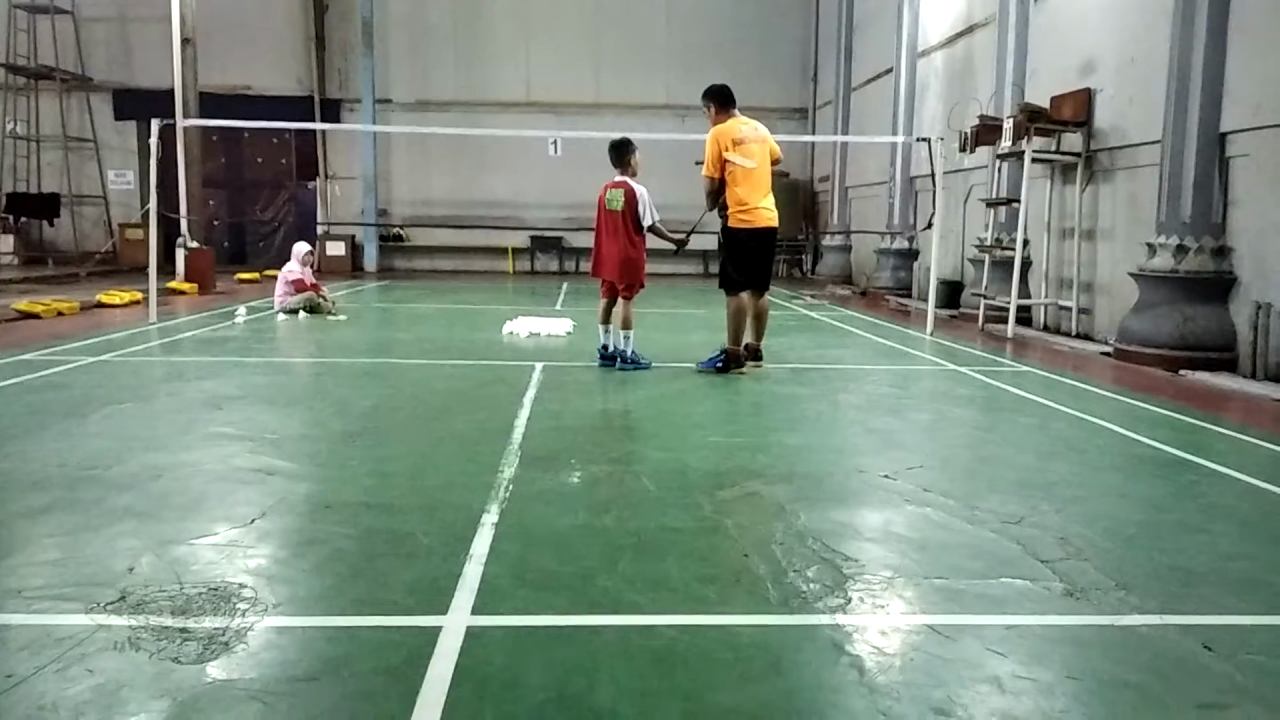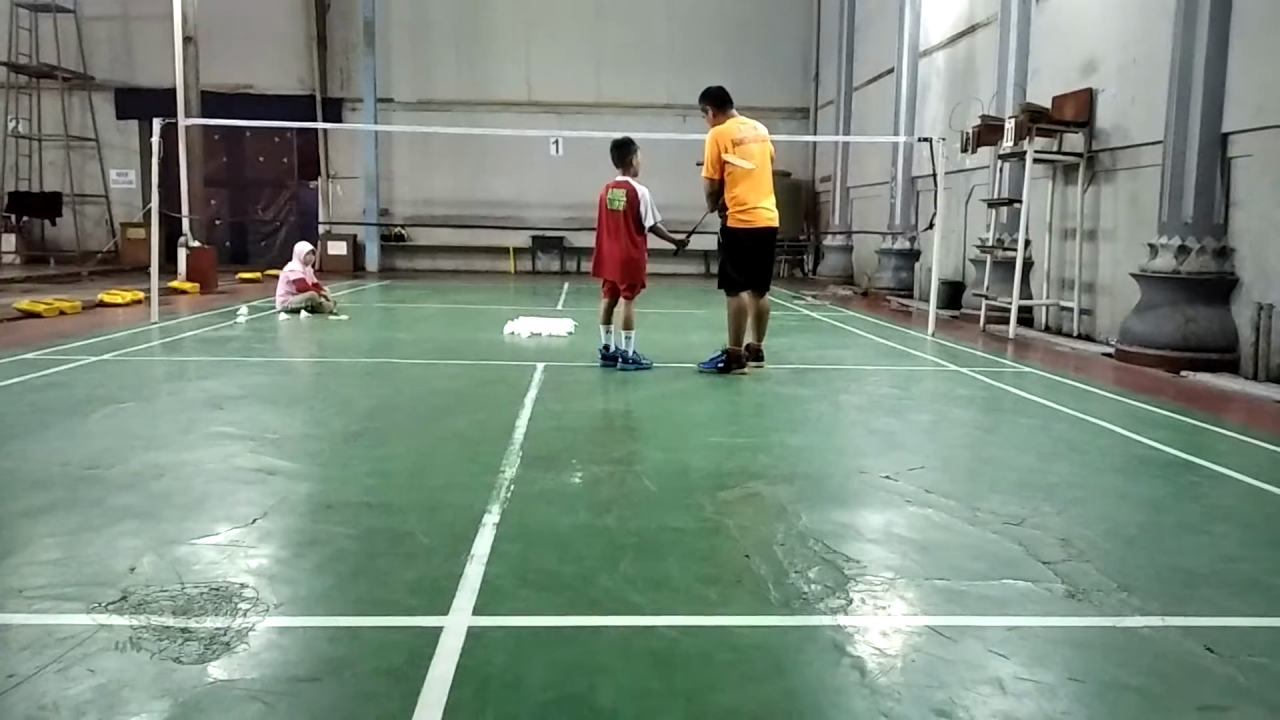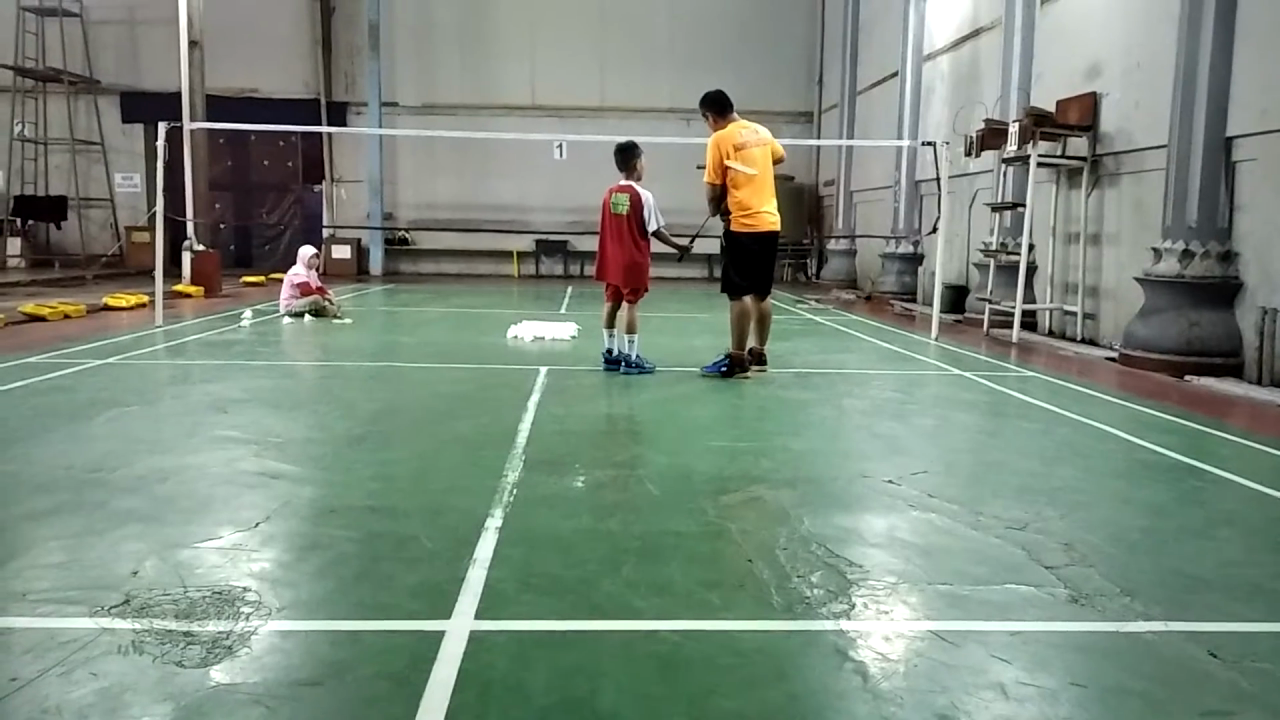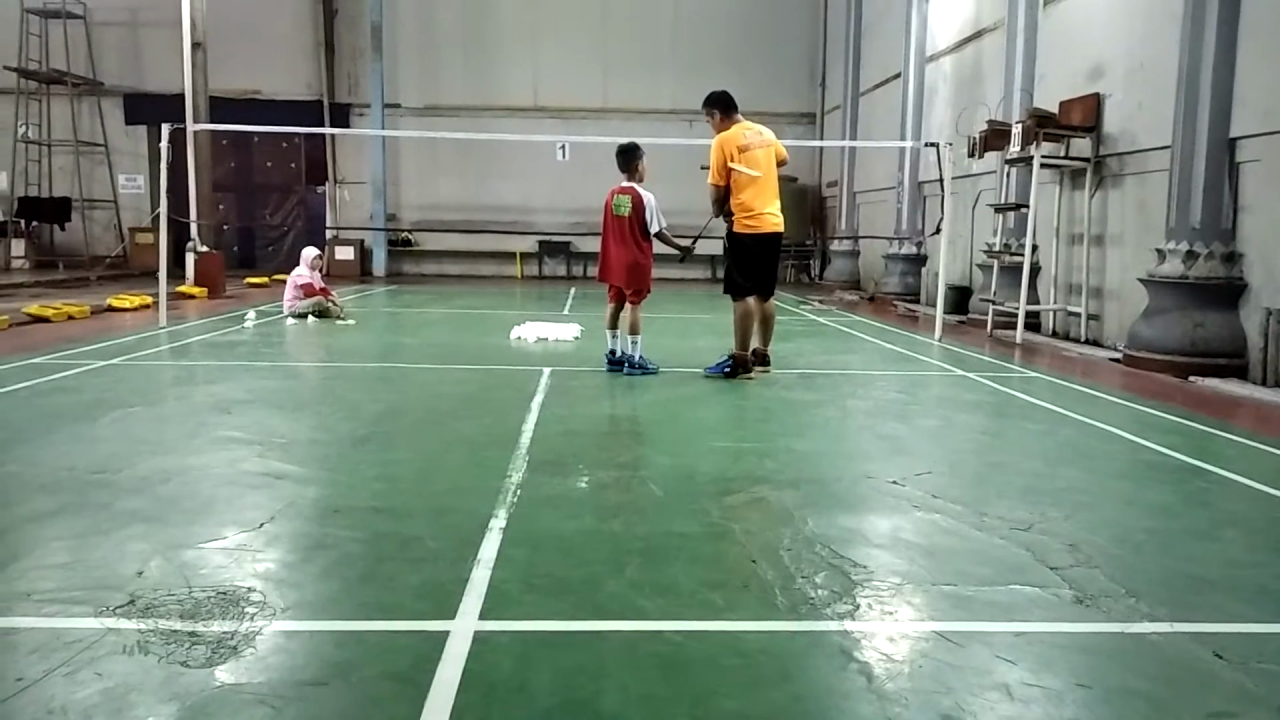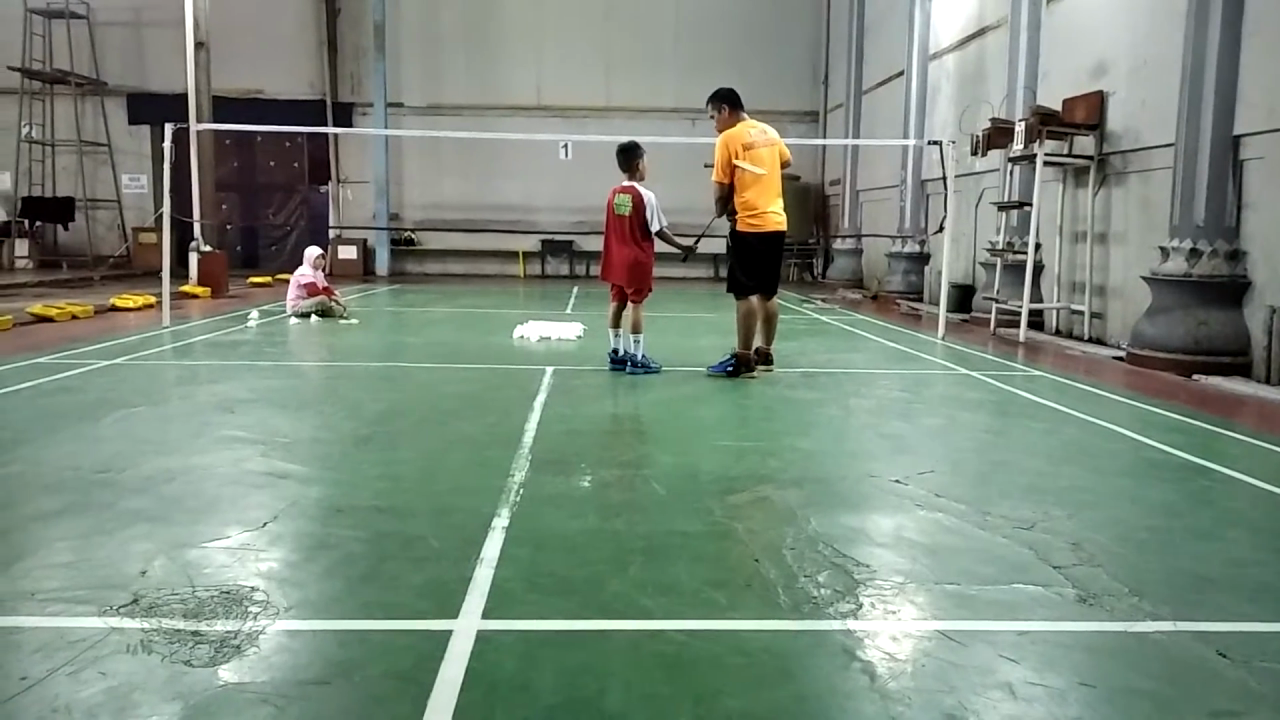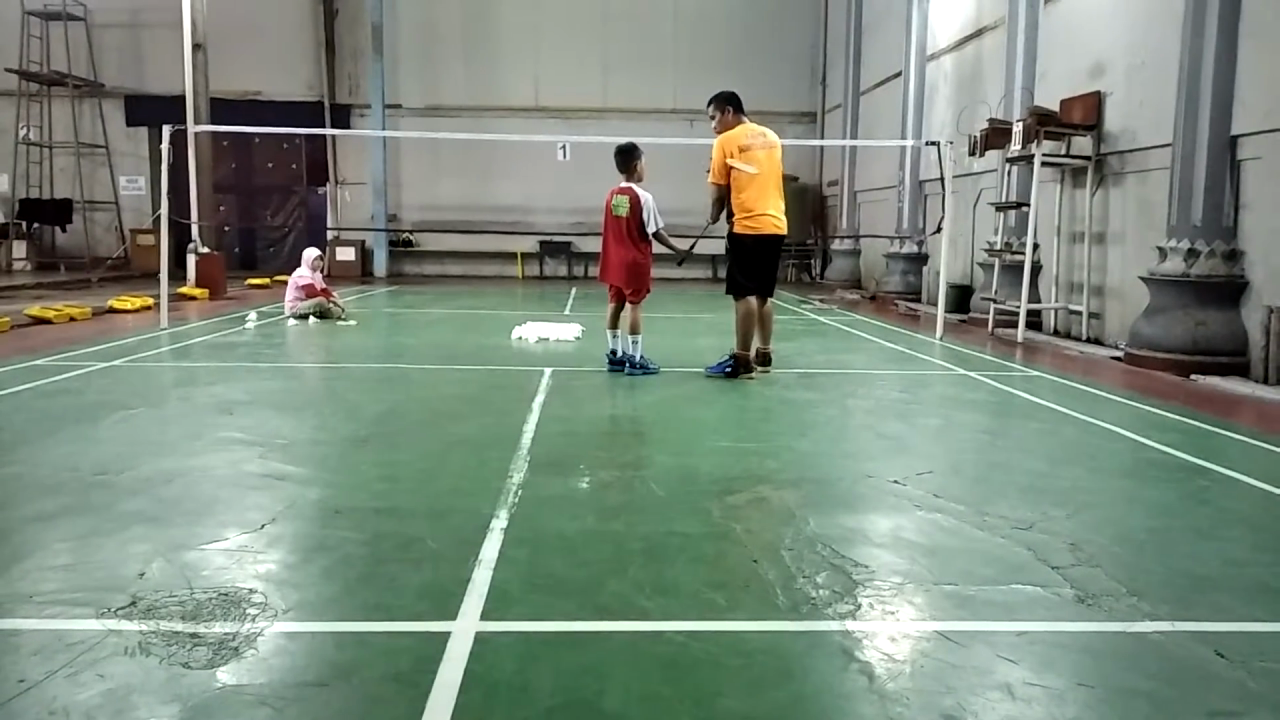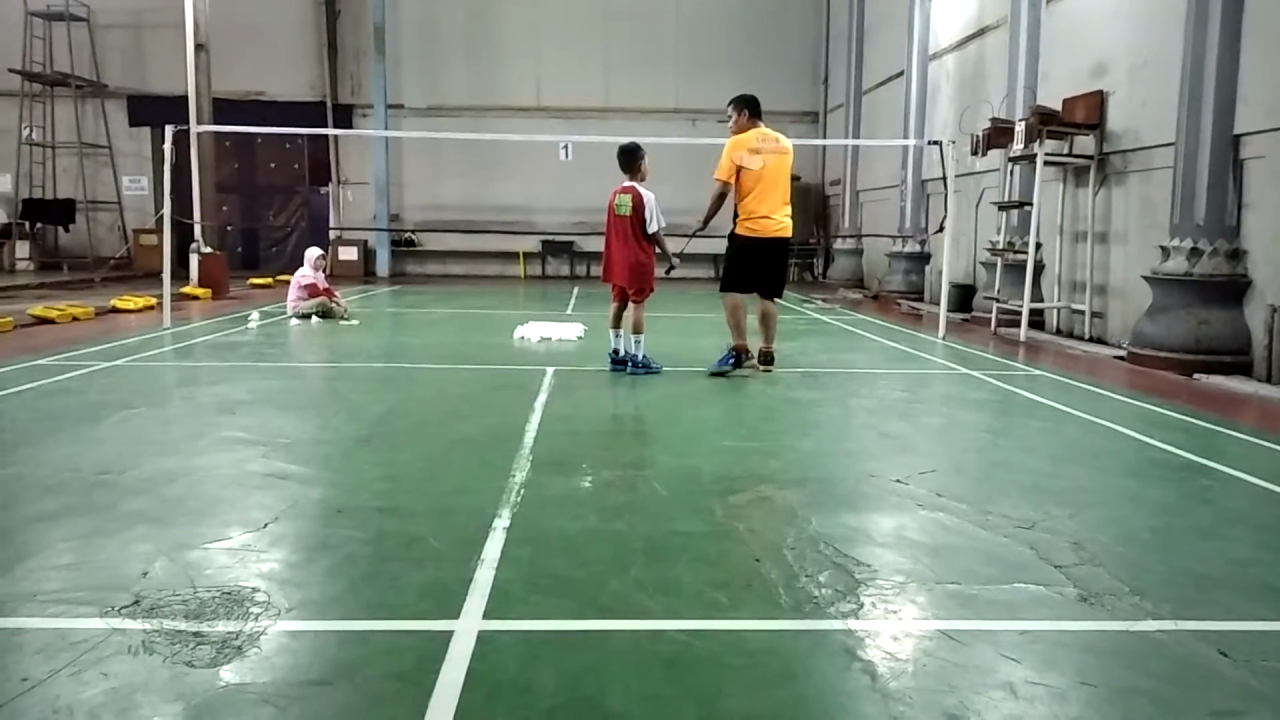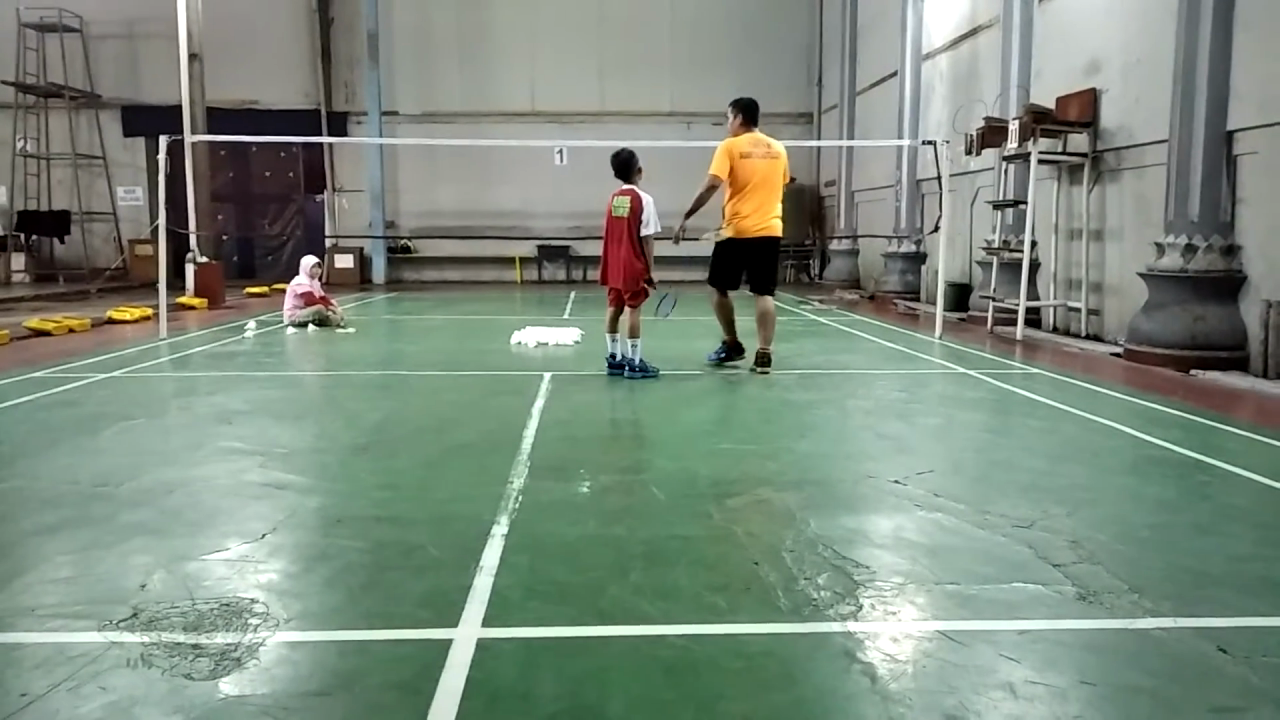
dt=0.3s
person 1, frame 1
left shoulder: (719, 133)
right shoulder: (759, 129)
left elbow: (712, 183)
right elbow: (777, 158)
left wrist: (712, 204)
left hip: (741, 221)
right hip: (767, 219)
left knee: (736, 289)
right knee: (758, 289)
left ankle: (733, 355)
right ankle: (754, 350)
person 1, frame 2
left shoulder: (718, 134)
right shoulder: (759, 128)
left elbow: (711, 185)
left wrist: (713, 206)
left hip: (741, 221)
right hip: (768, 218)
left knee: (737, 289)
right knee: (759, 289)
left ankle: (735, 355)
right ankle: (756, 350)
person 1, frame 3
left shoulder: (720, 139)
right shoulder: (761, 131)
left elbow: (713, 190)
right elbow: (780, 156)
left wrist: (715, 209)
left hip: (743, 225)
right hip: (770, 222)
left knee: (739, 293)
right knee: (761, 293)
left ankle: (738, 360)
right ankle: (758, 354)
person 1, frame 4
left shoulder: (724, 140)
right shoulder: (765, 133)
left elbow: (717, 191)
right elbow: (783, 159)
left wrist: (719, 211)
left hip: (746, 226)
right hip: (773, 224)
left knee: (743, 294)
right knee: (764, 294)
left ankle: (741, 360)
right ankle: (762, 355)
person 1, frame 5
left shoulder: (728, 138)
right shoulder: (770, 132)
left elbow: (721, 190)
right elbow: (786, 162)
left wrist: (721, 211)
left hip: (749, 225)
right hip: (776, 223)
left knee: (746, 293)
right knee: (767, 293)
left ankle: (743, 359)
right ankle: (764, 354)
person 1, frame 6
left shoulder: (726, 141)
right shoulder: (771, 137)
left elbow: (719, 191)
left wrist: (714, 216)
left hip: (748, 227)
right hip: (776, 225)
left knee: (744, 294)
right knee: (763, 294)
left ankle: (742, 360)
right ankle: (763, 354)
person 1, frame 7
left shoulder: (738, 143)
right shoulder: (785, 144)
left elbow: (722, 190)
left wrist: (705, 221)
left hip: (750, 229)
right hip: (781, 230)
left knee: (733, 290)
right knee: (767, 294)
left ankle: (740, 351)
right ankle: (767, 353)
person 1, frame 8
left shoulder: (730, 146)
right shoulder: (778, 149)
left elbow: (712, 184)
left wrist: (686, 217)
left hip: (736, 231)
right hip: (770, 231)
left knee: (719, 289)
right knee: (764, 293)
left ankle: (732, 345)
right ankle: (764, 355)
person 2, frame 1
left shoulder: (606, 190)
right shoulder: (637, 191)
left elbow: (605, 224)
right elbow: (651, 225)
right wrist: (674, 240)
left hip: (608, 255)
right hip: (629, 256)
left knee: (607, 299)
right knee: (626, 300)
left ankle: (607, 349)
right ankle: (626, 354)
person 2, frame 2
left shoulder: (607, 190)
right shoulder: (639, 191)
left elbow: (605, 224)
right elbow: (653, 225)
right wrist: (675, 241)
left hip: (609, 256)
right hip: (630, 256)
left knee: (609, 299)
right knee: (627, 301)
left ankle: (608, 350)
right ankle: (627, 355)
person 2, frame 3
left shoulder: (610, 193)
right shoulder: (643, 196)
left elbow: (607, 228)
right elbow: (655, 230)
right wrist: (678, 246)
left hip: (612, 260)
right hip: (634, 260)
left knee: (611, 303)
right knee: (630, 305)
left ankle: (611, 353)
right ankle: (631, 358)
person 2, frame 4
left shoulder: (612, 195)
right shoulder: (645, 197)
left elbow: (609, 230)
right elbow: (657, 232)
right wrist: (680, 247)
left hip: (615, 261)
right hip: (636, 262)
left knee: (614, 304)
right knee: (634, 306)
left ankle: (614, 354)
right ankle: (634, 359)
person 2, frame 5
left shoulder: (614, 194)
right shoulder: (645, 196)
left elbow: (613, 229)
right elbow: (658, 230)
right wrist: (681, 247)
left hip: (617, 260)
right hip: (637, 260)
left knee: (617, 303)
right knee: (636, 305)
left ankle: (617, 353)
right ankle: (637, 358)
person 2, frame 6
left shoulder: (612, 195)
right shoulder: (643, 197)
left elbow: (611, 230)
right elbow: (655, 232)
right wrist: (677, 250)
left hip: (615, 261)
right hip: (635, 261)
left knee: (615, 304)
right knee: (634, 306)
left ankle: (615, 354)
right ankle: (635, 359)
person 2, frame 7
left shoulder: (615, 194)
right shoulder: (645, 196)
left elbow: (614, 230)
right elbow: (654, 233)
right wrist: (670, 257)
left hip: (618, 261)
right hip: (638, 261)
left knee: (618, 304)
right knee: (637, 306)
left ankle: (617, 354)
right ankle: (637, 358)
person 2, frame 8
left shoulder: (613, 198)
right shoulder: (643, 200)
left elbow: (611, 233)
right elbow: (646, 238)
right wrist: (650, 270)
left hip: (614, 265)
right hip: (633, 266)
left knee: (614, 309)
right knee: (633, 310)
left ankle: (615, 359)
right ankle: (634, 363)
